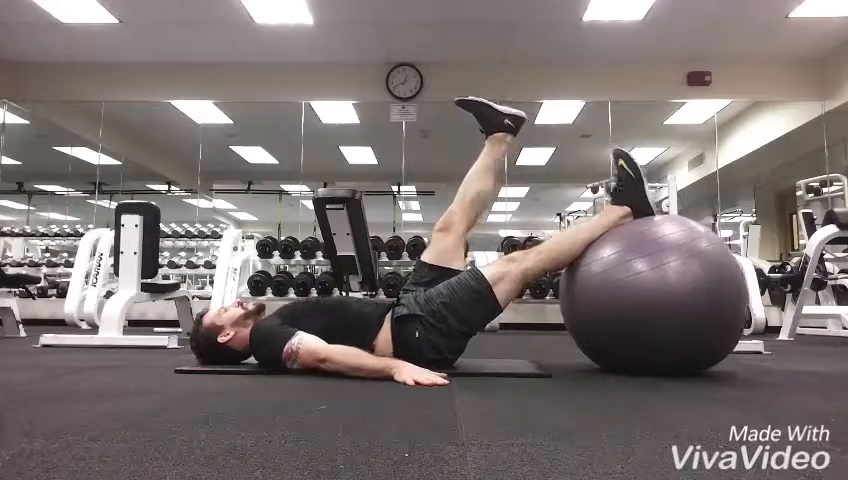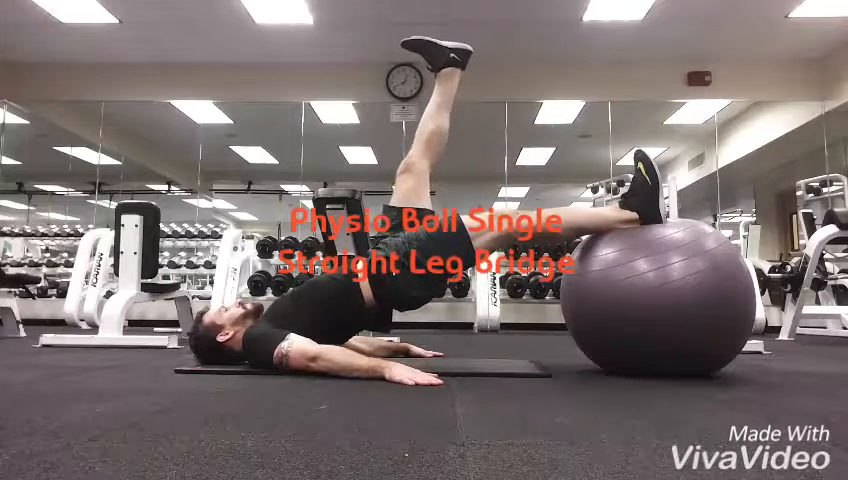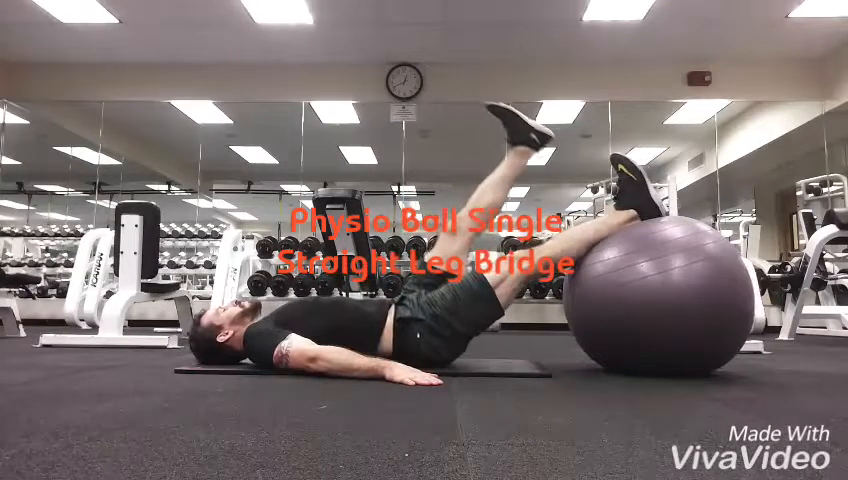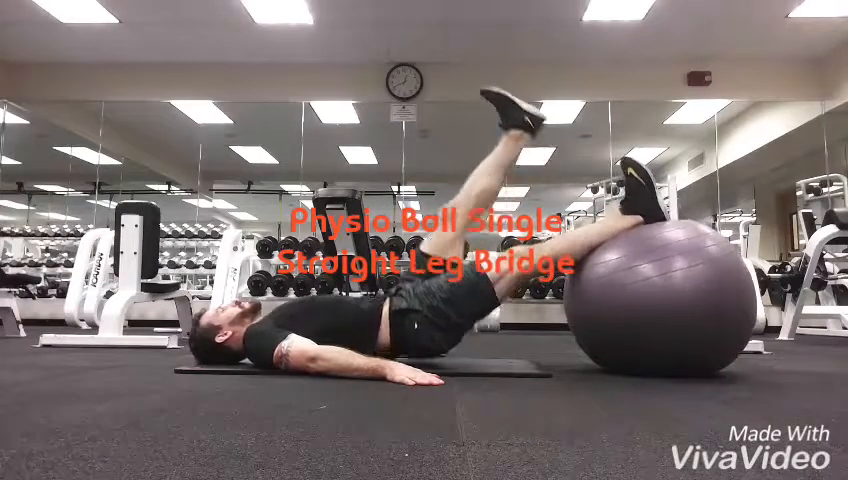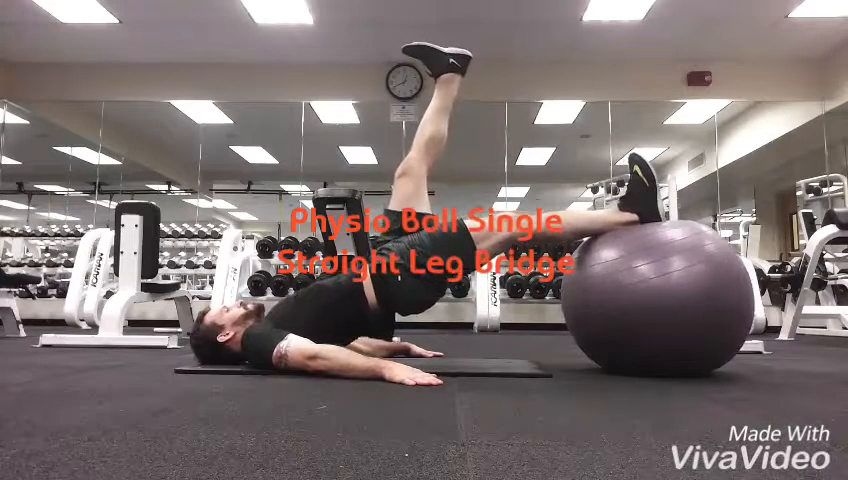
dt=1s
person 1, frame 1
left shoulder: (275, 325)
right shoulder: (266, 337)
right elbow: (323, 355)
right wrist: (395, 365)
left hip: (404, 311)
right hip: (415, 331)
left knee: (450, 226)
right knee: (519, 263)
left ankle: (499, 137)
right ankle: (622, 210)
person 1, frame 2
left shoulder: (270, 325)
right shoulder: (259, 341)
left elbow: (338, 339)
right elbow: (313, 356)
right wrist: (388, 368)
left hip: (387, 262)
right hip: (396, 273)
left knee: (413, 168)
right knee: (508, 224)
left ankle: (447, 72)
right ankle: (630, 214)
person 1, frame 3
left shoulder: (271, 325)
right shoulder: (259, 340)
right elbow: (314, 357)
right wrist: (389, 366)
left hip: (406, 310)
right hip: (419, 332)
left knee: (459, 228)
right knee: (522, 260)
left ankle: (522, 147)
right ankle: (630, 214)
person 1, frame 4
left shoulder: (271, 326)
right shoulder: (258, 340)
right elbow: (312, 356)
right wrist: (388, 366)
left hip: (401, 302)
right hip: (413, 321)
left knee: (453, 216)
right knee: (522, 257)
left ankle: (516, 132)
right ankle: (633, 217)
person 1, frame 5
left shoulder: (270, 326)
right shoulder: (258, 341)
left elbow: (343, 340)
right elbow: (312, 356)
right wrist: (387, 368)
left hip: (388, 265)
right hip: (398, 276)
left knee: (411, 171)
right knee: (512, 226)
left ankle: (447, 78)
right ankle: (629, 215)
